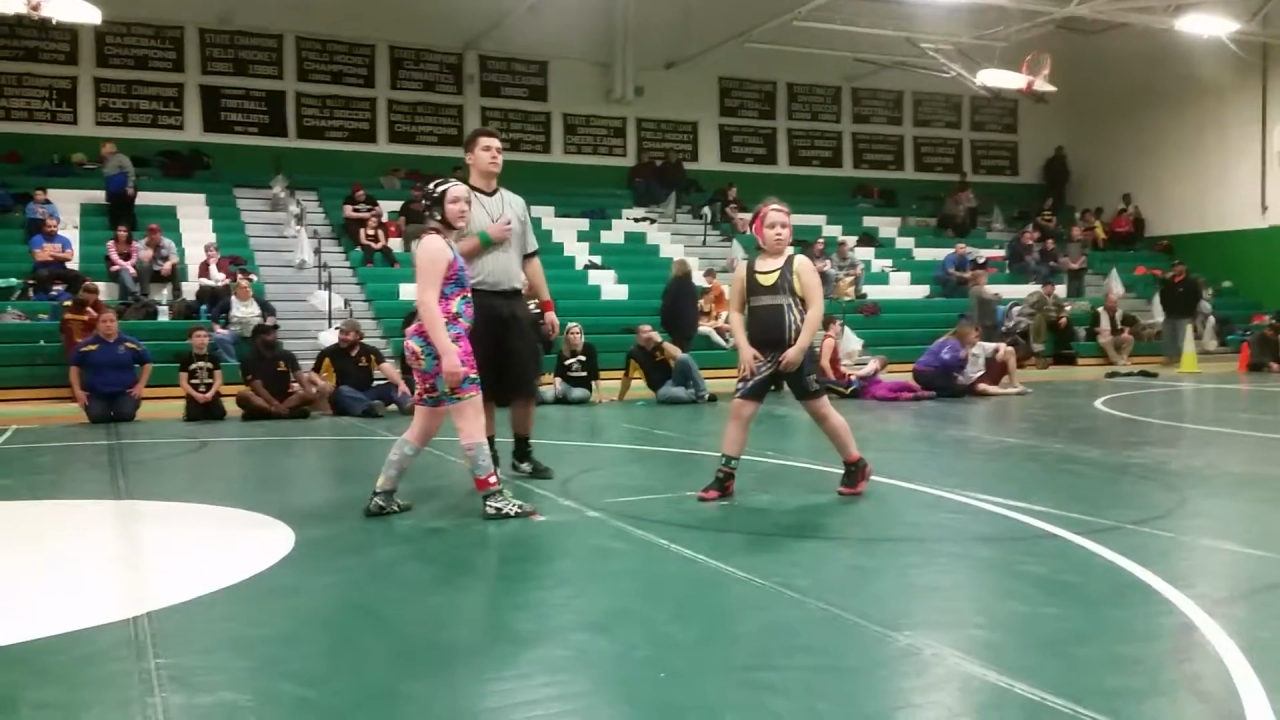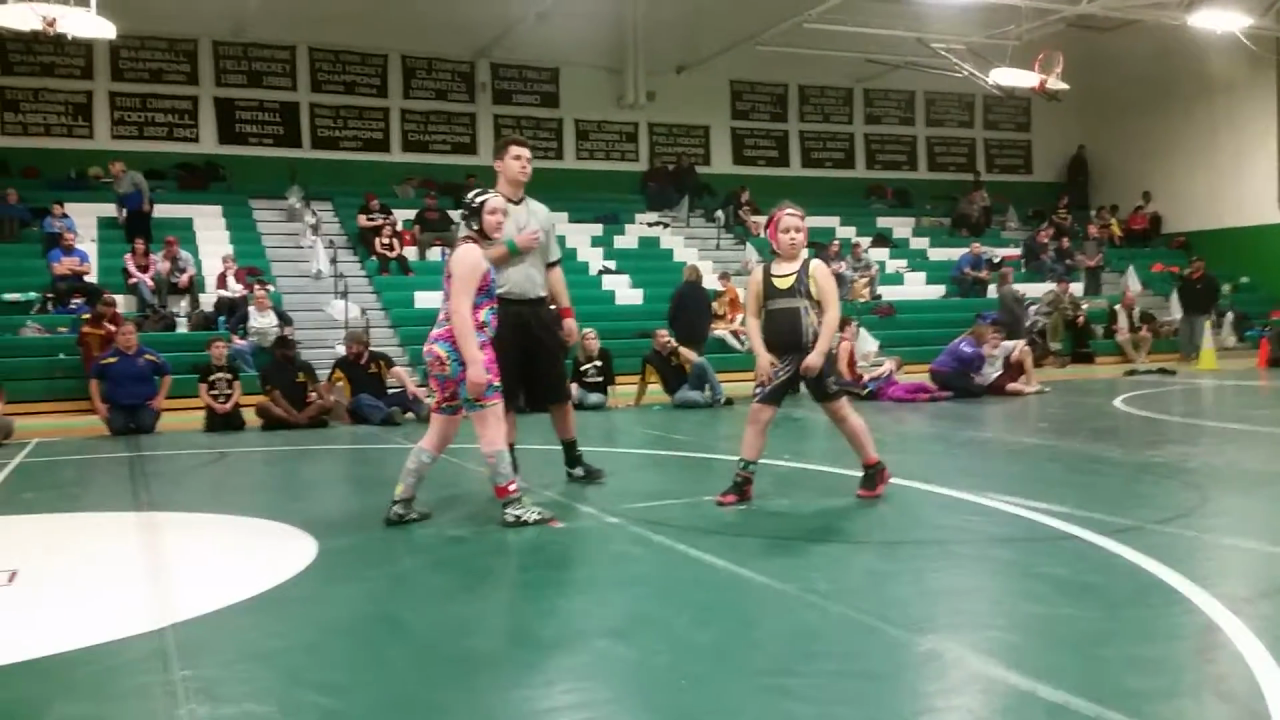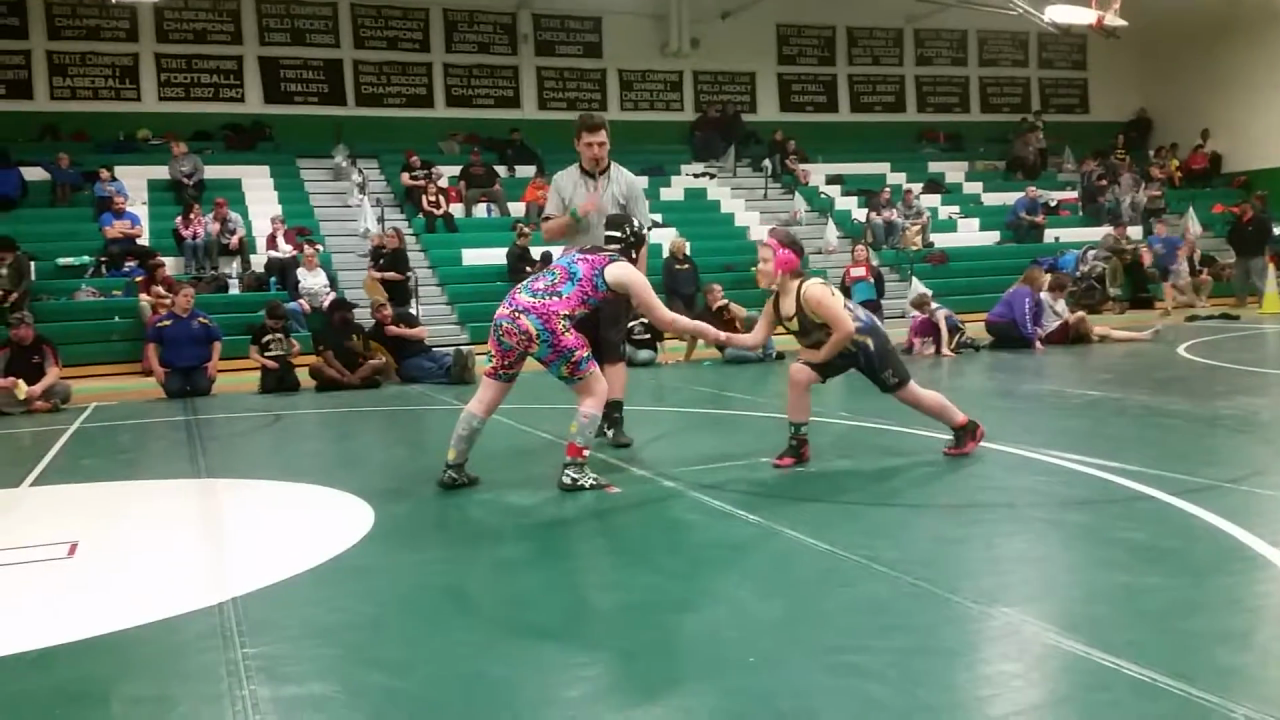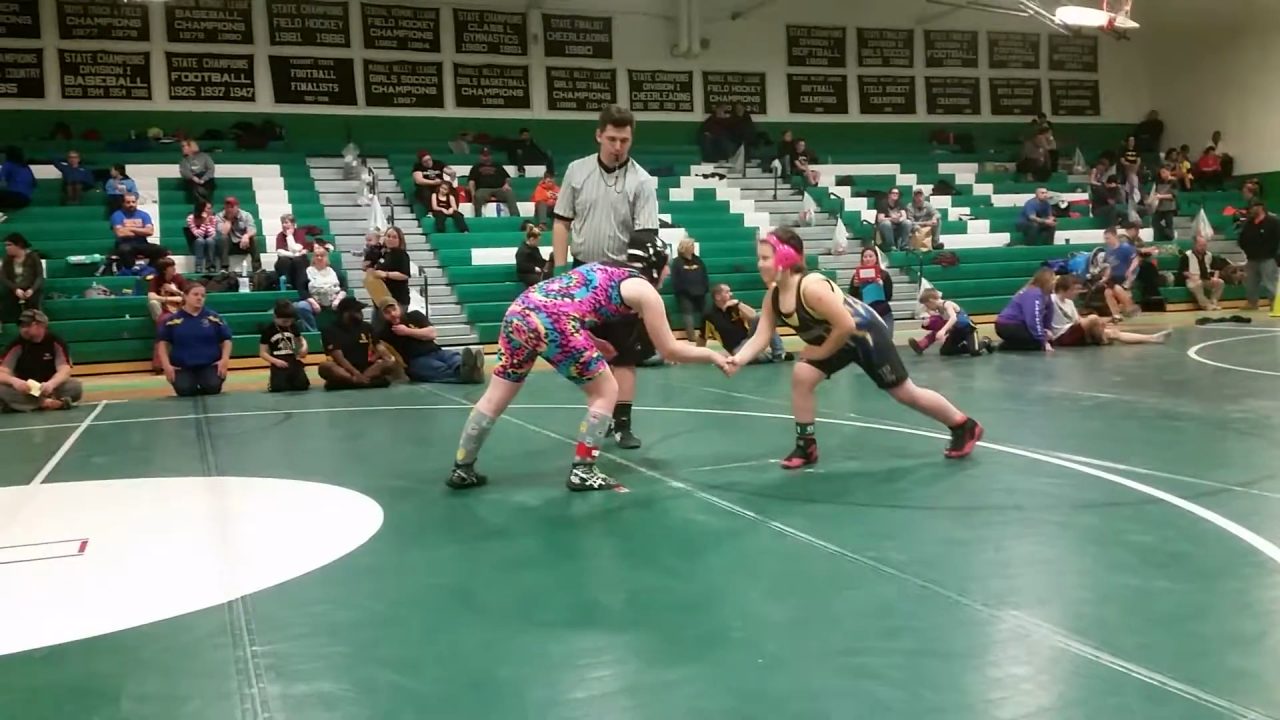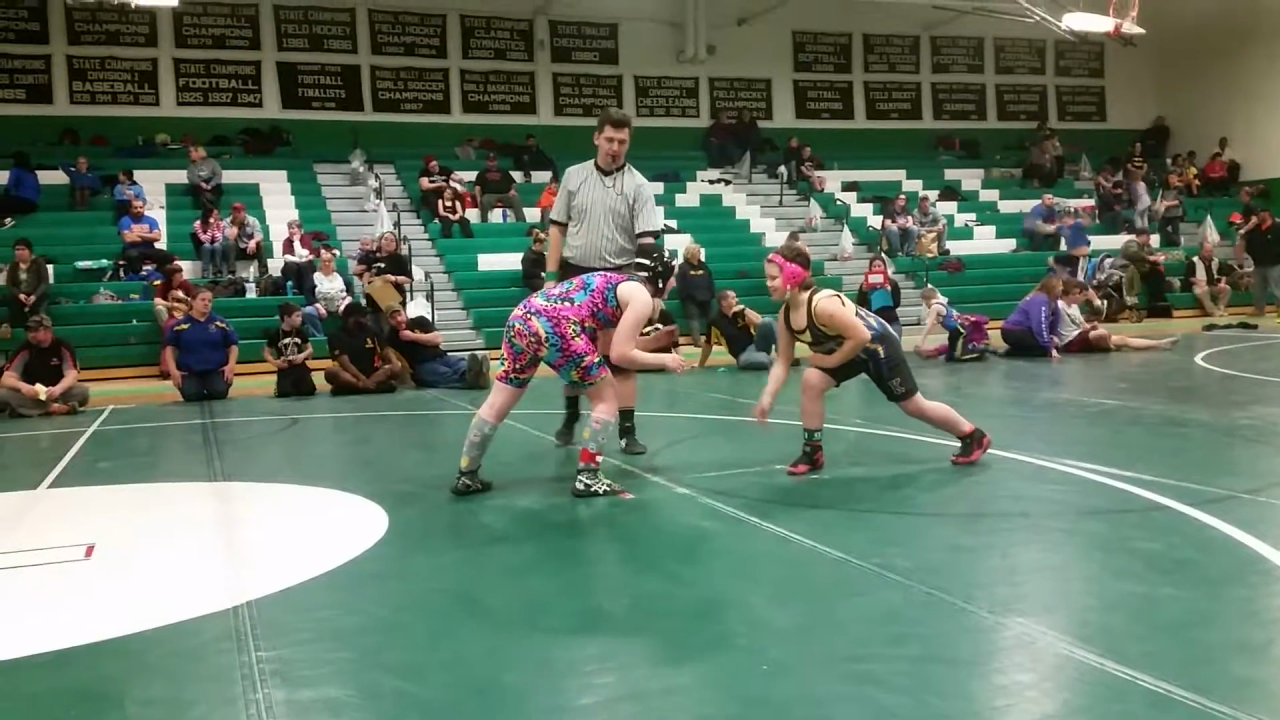
dt=0.4s
person 1, frame 1
left shoulder: (516, 203)
left elbow: (530, 259)
left wrist: (547, 305)
right wrist: (484, 238)
left hip: (514, 304)
right hip: (476, 304)
left knee: (525, 385)
right knee: (481, 389)
left ankle: (523, 454)
right ankle: (489, 458)
person 1, frame 2
left shoulder: (541, 212)
left elbow: (553, 267)
left wrist: (567, 313)
right wrist: (512, 246)
left hip: (539, 310)
right hip: (503, 311)
left knee: (557, 389)
right knee: (504, 395)
left ankle: (573, 460)
right ankle: (508, 462)
person 1, frame 3
left shoulder: (627, 181)
right shoulder: (562, 181)
right elbow: (547, 232)
right wrist: (575, 215)
left knee: (613, 349)
right knee: (589, 351)
left ankle: (615, 421)
right ankle: (602, 415)
person 1, frame 4
left shoulder: (641, 181)
right shoulder: (577, 171)
left elbow: (646, 237)
right elbow: (561, 222)
right wrist: (560, 270)
left knee: (624, 353)
left ankle: (623, 424)
person 1, frame 5
left shoulder: (638, 185)
right shoulder: (573, 176)
left elbow: (647, 240)
right elbow: (557, 229)
right wrist: (551, 275)
right hip: (576, 275)
left ankle: (627, 430)
right ankle: (571, 415)
person 2, frame 1
left shoulder: (446, 245)
right shoulder: (434, 243)
right elbow: (427, 302)
left wrist: (448, 350)
right wrist: (448, 352)
left hip: (435, 344)
right hip: (441, 343)
left knee: (424, 427)
right knee: (472, 419)
left ankle: (382, 496)
right ankle: (494, 498)
person 2, frame 2
left shoulder: (472, 253)
right shoulder: (471, 252)
right elbow: (460, 312)
right wrist: (475, 362)
left hip: (445, 349)
right hip: (461, 350)
left knee: (440, 434)
right knee: (493, 427)
left ankle: (401, 504)
right ankle: (513, 506)
person 2, frame 3
left shoulder: (579, 254)
right shoulder: (626, 272)
right elbow: (665, 320)
left wrist: (575, 337)
right wrist: (705, 331)
left hip: (509, 313)
right hip: (543, 323)
left knee: (486, 397)
right knee: (596, 390)
left ankle: (453, 470)
right ankle: (574, 471)
person 2, frame 4
left shoulder: (604, 270)
right shoulder: (645, 291)
right elbow: (670, 350)
left wrist: (593, 343)
right wrist: (711, 354)
left hip: (520, 311)
right hip: (552, 323)
left knee: (496, 396)
right knee: (606, 392)
left ankle: (462, 469)
right ankle: (582, 471)
person 2, frame 5
left shoulder: (615, 282)
right shoulder: (641, 297)
left elbow: (608, 346)
right elbow: (621, 355)
right wrist: (663, 360)
left hip: (523, 317)
right hip: (554, 327)
left knee: (497, 403)
right knee: (607, 396)
left ankle: (466, 475)
right ankle: (587, 477)
person 3, frame 1
left shoulder: (800, 264)
right shoulder: (745, 270)
left elbow: (816, 308)
right elbow: (736, 311)
left wrist: (800, 347)
right wrist: (744, 347)
left hip: (794, 352)
right hip: (760, 354)
left knee: (820, 409)
right knee: (739, 410)
left ankle: (856, 466)
right ankle: (724, 478)
person 3, frame 2
left shoulder: (815, 268)
right shoulder: (760, 274)
left elbow: (832, 312)
right elbow: (752, 317)
left wrist: (819, 352)
right wrist: (760, 353)
left hip: (812, 354)
right hip: (777, 357)
left knee: (839, 411)
right knee: (758, 414)
left ankle: (875, 469)
right ankle: (742, 483)
person 3, frame 3
left shoulder: (812, 291)
right shoulder: (775, 302)
left elbow: (845, 329)
right elbow: (756, 338)
left wrist: (821, 355)
right wrist: (725, 338)
left hip: (865, 339)
right hip: (836, 345)
left knee: (908, 393)
right knee: (798, 376)
left ankle: (967, 428)
right ankle: (798, 446)
person 3, frame 4
left shoulder: (812, 287)
right shoulder: (773, 296)
left elbow: (846, 325)
right elbow: (760, 337)
left wrist: (823, 352)
right wrist: (737, 360)
left hip: (866, 335)
right hip: (837, 340)
left knee: (905, 393)
right knee: (802, 375)
left ankle: (964, 427)
right ankle: (806, 446)
person 3, frame 5
left shoulder: (823, 304)
right shoulder: (786, 314)
left elbow: (861, 337)
right elbow: (783, 361)
left wrist: (833, 360)
right wrist: (767, 398)
left hip: (877, 345)
right hip: (845, 351)
left knee: (913, 405)
right knee: (812, 381)
left ankle: (973, 436)
right ankle: (812, 452)
